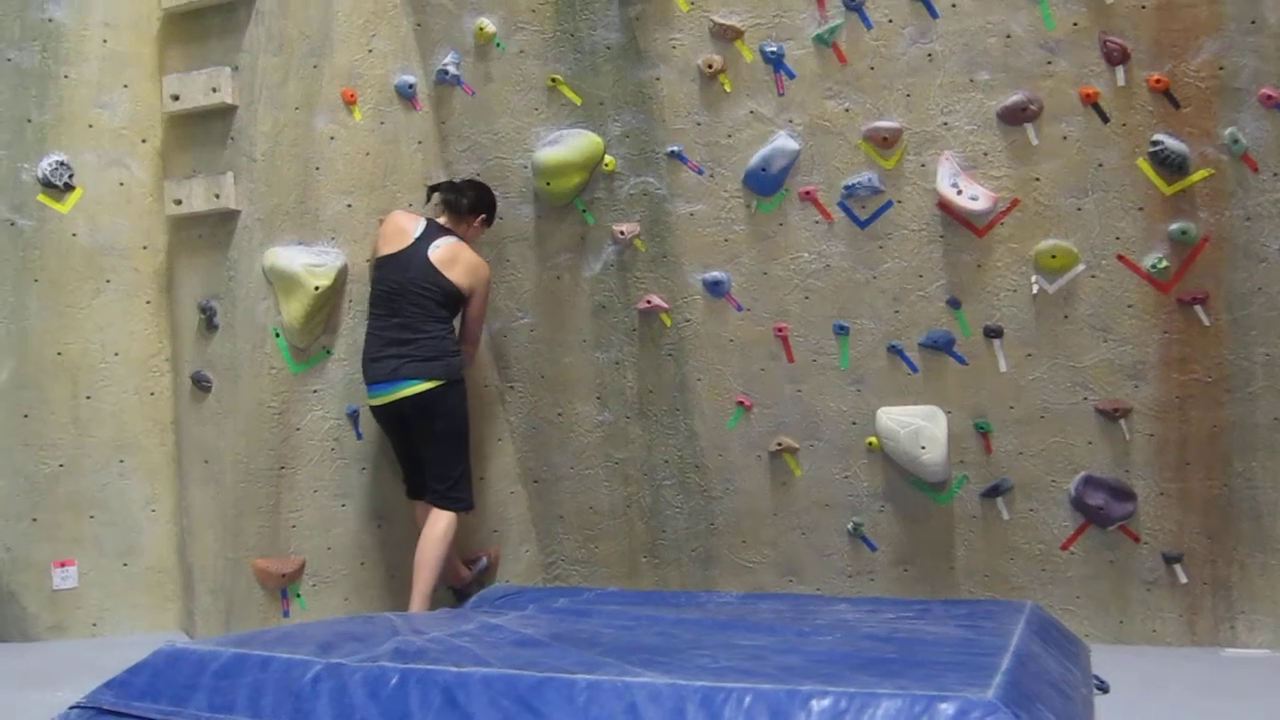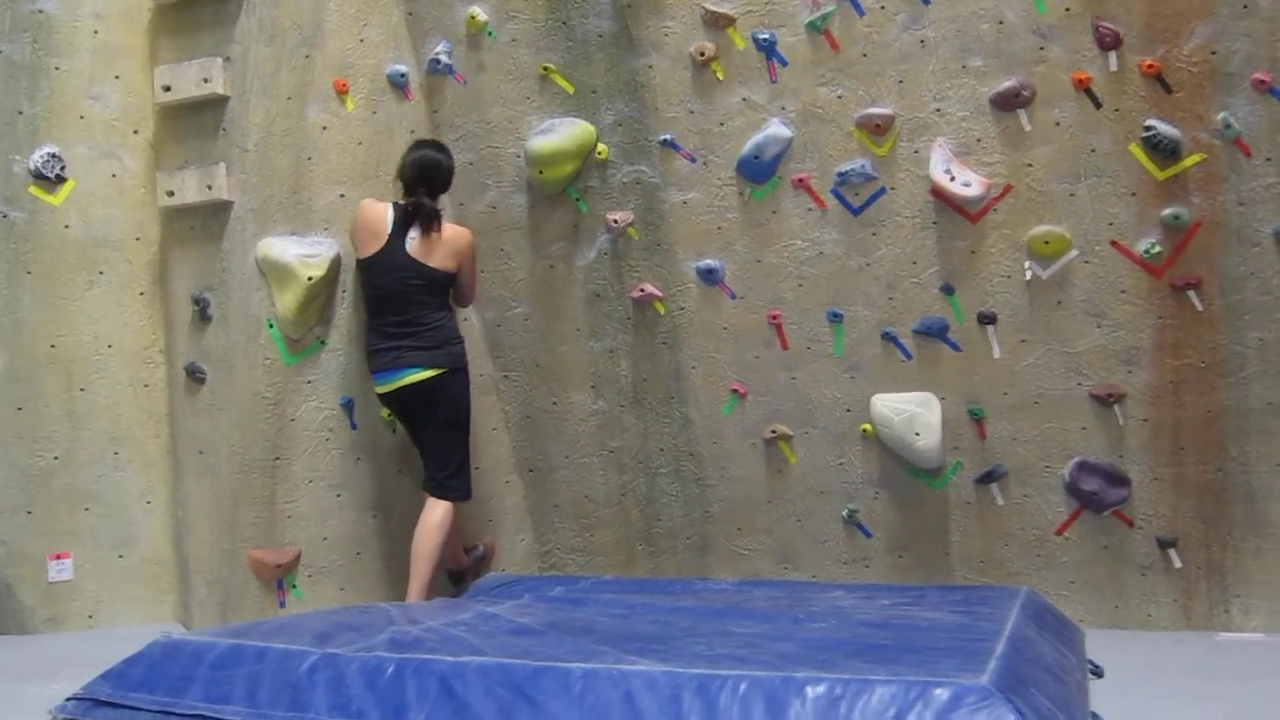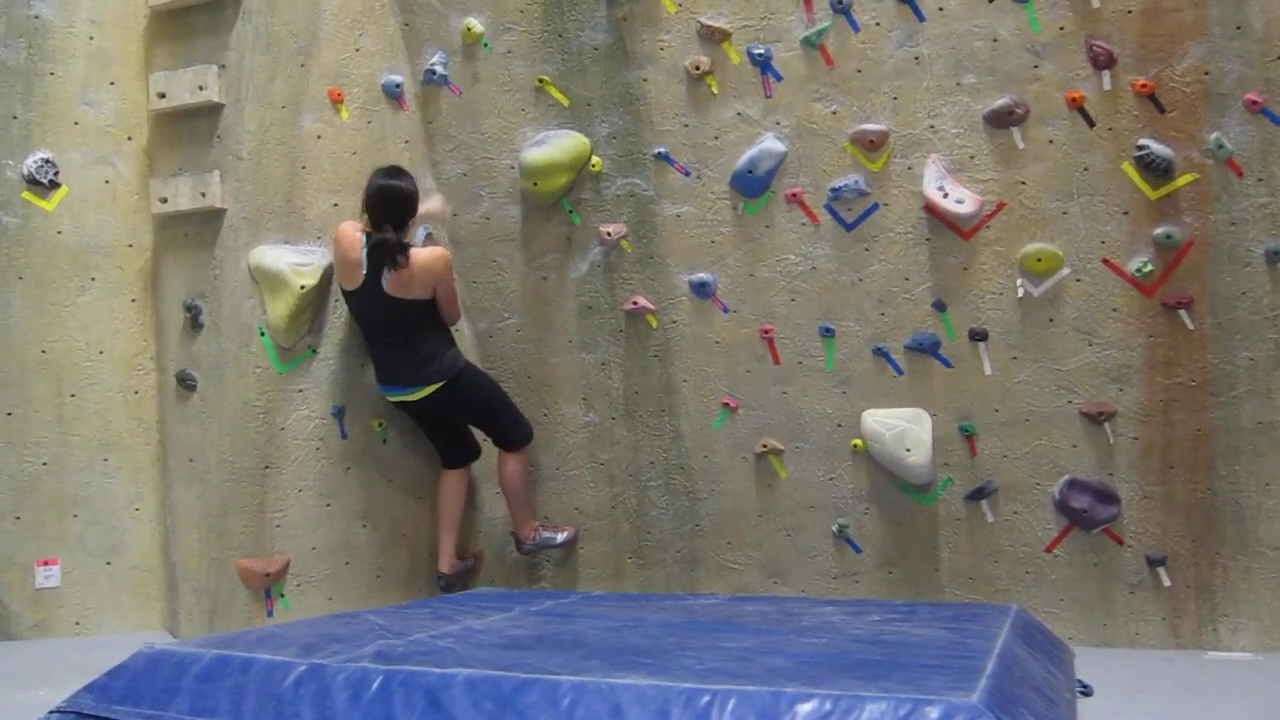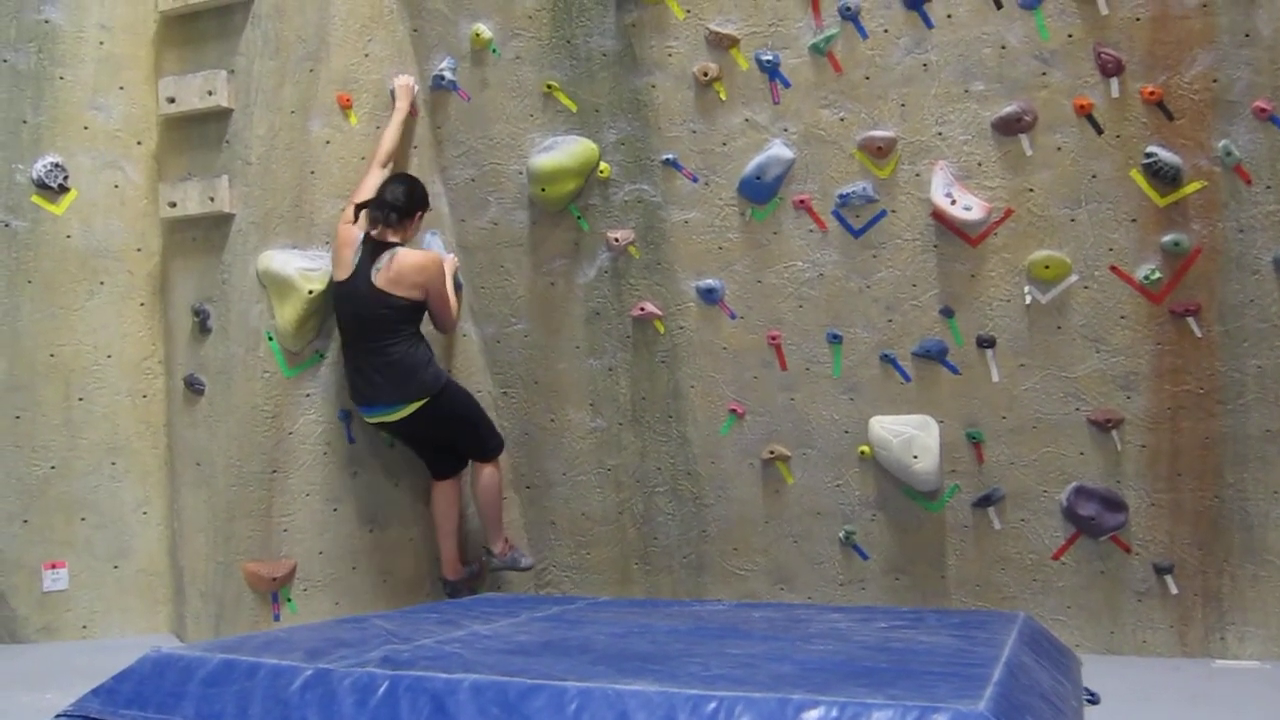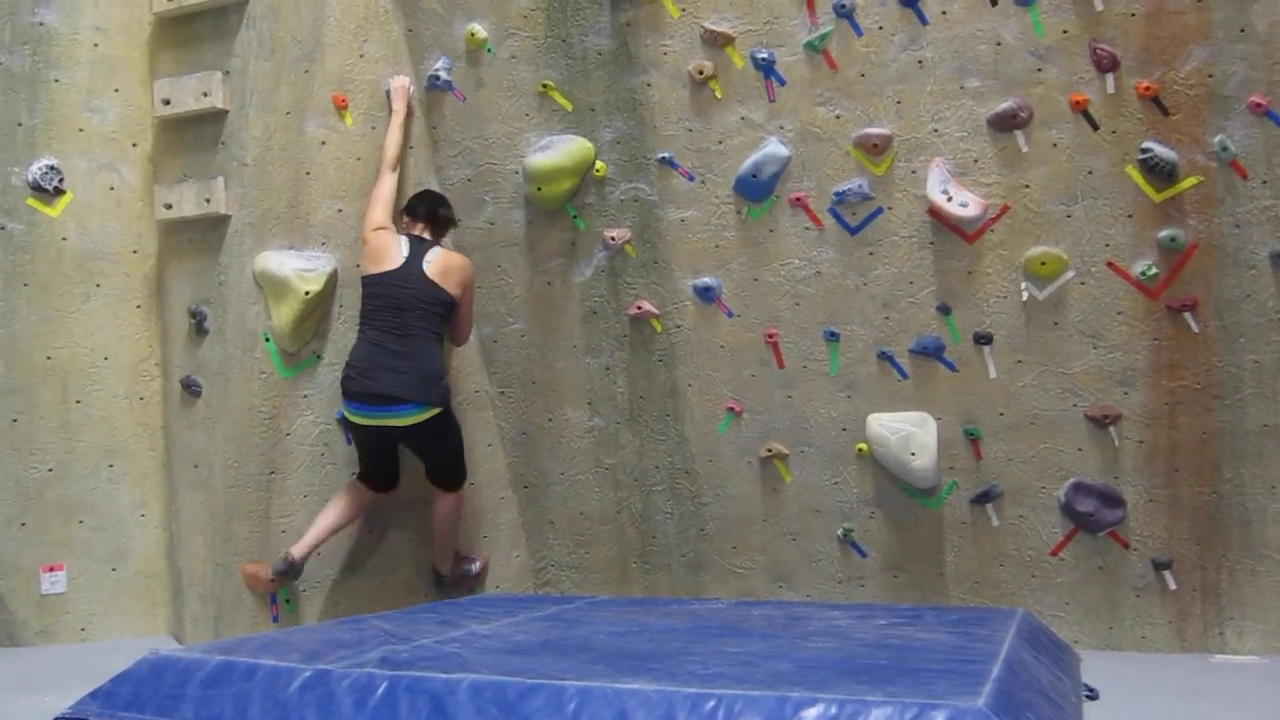
dt=1s
person 1, frame 1
left shoulder: (395, 223)
right shoulder: (475, 266)
left hip: (380, 385)
right hip: (433, 381)
left knee: (423, 490)
right knee: (446, 499)
left ankle: (460, 575)
right ankle: (416, 613)
person 1, frame 2
left shoulder: (368, 214)
right shoulder: (458, 238)
left hip: (385, 374)
right hip: (438, 368)
left knee: (440, 470)
right knee: (444, 487)
left ankle: (457, 560)
right ankle: (413, 606)
person 1, frame 3
left shoulder: (346, 239)
right shoulder: (430, 261)
right elbow: (452, 315)
left wrist: (418, 211)
left hip: (394, 387)
right hip: (440, 379)
left knee: (456, 456)
right knee: (515, 436)
left ankle: (447, 566)
right ankle: (526, 533)
person 1, frame 4
left shoulder: (347, 240)
right shoulder: (422, 263)
left elbow: (379, 166)
right elbow: (448, 323)
left wrist: (401, 106)
right wrist: (447, 274)
left hip: (370, 402)
right hip: (418, 393)
left knee: (445, 467)
right knee: (486, 452)
left ankle: (454, 572)
right ankle: (498, 549)
person 1, frame 5
left shoulder: (378, 242)
right shoulder: (459, 266)
left elbow: (388, 171)
right elbow: (459, 337)
left wrist: (398, 109)
left hip: (361, 399)
right hip: (421, 403)
left knee: (372, 481)
right knee: (449, 481)
left ankle: (297, 554)
right ankle: (448, 568)
